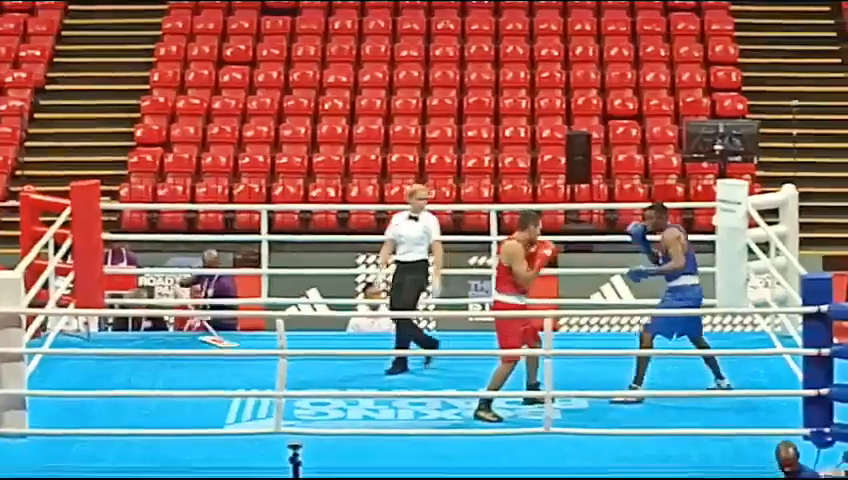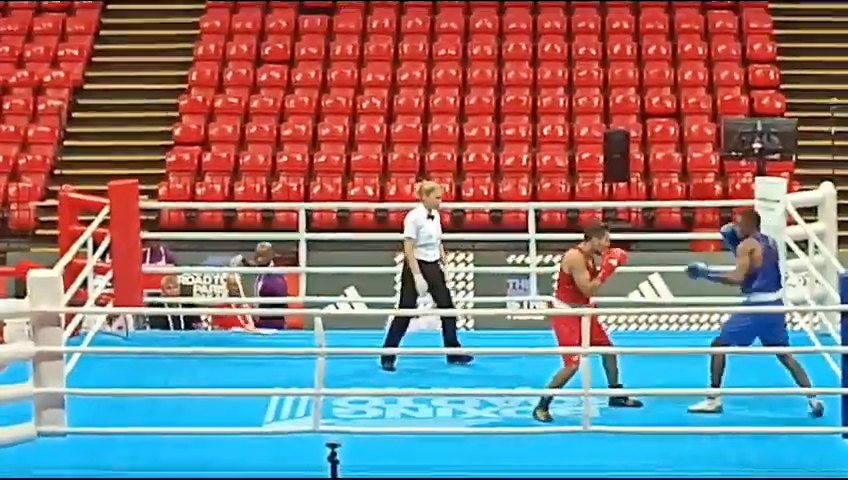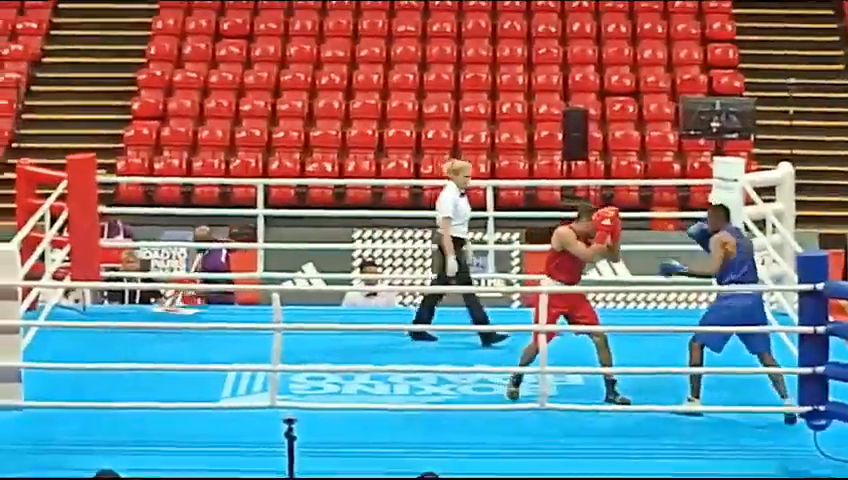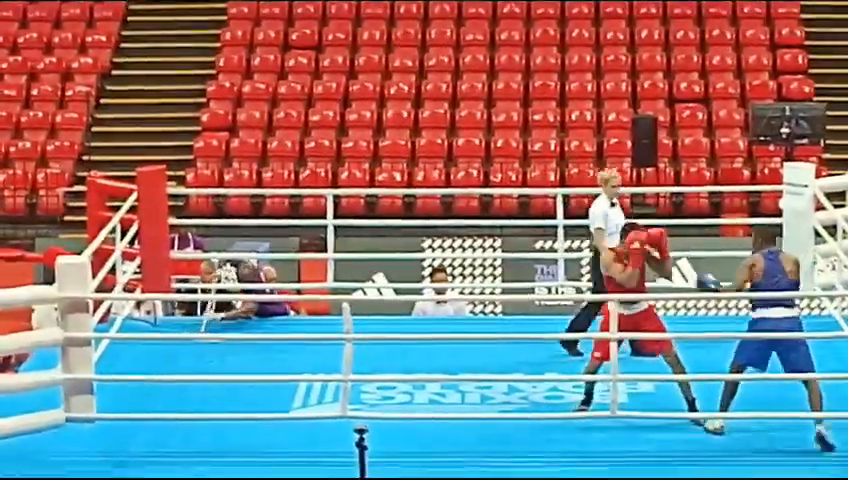
dt=0.7s
person 1, frame 1
left shoulder: (670, 234)
right shoulder: (673, 233)
left elbow: (679, 264)
right elbow: (660, 262)
left wrist: (648, 272)
right wrist: (642, 243)
left hip: (680, 292)
right hip: (692, 290)
left knee: (646, 334)
right knee: (696, 337)
left ankle: (636, 387)
right ankle: (721, 380)
person 1, frame 2
left shoulder: (745, 246)
right shoulder: (769, 243)
left elbow: (737, 278)
left wrist: (707, 273)
right wrist: (733, 244)
left hip: (756, 306)
right hip: (775, 304)
left knee: (718, 345)
right knee: (783, 353)
left ankle: (713, 400)
right ankle: (813, 399)
person 1, frame 3
left shoulder: (718, 238)
right shoulder: (744, 238)
left elbow: (712, 270)
left wrist: (680, 270)
right wrist: (704, 241)
left hip: (731, 299)
right hip: (754, 299)
left knee: (697, 345)
right knee: (765, 355)
left ankle: (694, 400)
right ankle: (786, 401)
person 1, frame 4
left shoulder: (752, 261)
right shoulder: (793, 260)
left elbow: (734, 291)
left hip: (762, 323)
right hip: (790, 322)
left knee: (736, 369)
right knee: (809, 378)
left ankle: (719, 420)
right ankle: (819, 427)
person 2, frame 1
left shoulder: (519, 245)
right shoulder: (514, 247)
left elbow: (524, 271)
right elbow: (525, 282)
left wrist: (536, 256)
right wrist: (540, 261)
left hip: (517, 305)
right hip: (508, 306)
left knee: (534, 343)
right knee: (511, 359)
left ankle: (532, 392)
right ankle: (483, 406)
person 2, frame 2
left shoulder: (588, 256)
right shoulder: (575, 257)
left elbow: (592, 280)
right elbow: (588, 290)
left wrist: (607, 265)
right wrist: (607, 268)
left hip: (582, 311)
right hip: (566, 314)
left knee: (608, 349)
right knee: (573, 364)
left ankle: (617, 395)
right ankle: (542, 405)
person 2, frame 3
left shoulder: (589, 236)
right shoulder: (563, 233)
left elbow: (615, 257)
right elbow: (590, 257)
left wrist: (613, 233)
right wrist: (603, 230)
left hip: (574, 292)
right hip: (552, 292)
left knee: (600, 337)
right knee: (539, 342)
left ankle: (611, 390)
right ankle: (515, 380)
person 2, frame 4
left shoulder: (643, 251)
right shoulder: (608, 257)
left elbow: (666, 273)
right elbow: (629, 282)
left wrist: (663, 248)
right wrist: (636, 253)
left hip: (641, 310)
right hip: (616, 313)
left knee: (671, 355)
right knee: (596, 361)
left ankle: (692, 406)
right ankle: (587, 399)
person 3, frame 1
left shoulder: (430, 220)
right shoulder: (398, 218)
left elbow: (437, 250)
right elbow: (388, 246)
left wrist: (437, 277)
right wrist: (381, 270)
left hip: (418, 269)
right hip: (400, 269)
left knee: (404, 312)
right knee: (396, 312)
left ankle: (401, 362)
right ankle: (428, 343)
person 3, frame 2
left shoulder: (436, 215)
right shoulder: (413, 217)
right elbow: (409, 250)
left wrist: (443, 267)
right wrist: (418, 277)
left hip: (433, 267)
right hip: (416, 267)
left knee: (447, 307)
right knee: (405, 312)
left ankle: (453, 352)
right ankle: (388, 357)
person 3, frame 3
left shoulder: (460, 194)
right shoulder: (448, 196)
right elbow: (445, 229)
left wrist: (465, 246)
right wrist: (451, 256)
left hip: (456, 245)
right hip: (450, 246)
left knee: (440, 287)
right knee: (467, 288)
left ankle: (418, 328)
right ankle: (487, 335)
person 3, frame 4
left shoulder: (615, 203)
right shoulder: (599, 207)
right elbow: (599, 240)
right hip: (603, 257)
right knee: (597, 301)
left ankle: (636, 346)
right ankle: (570, 340)
